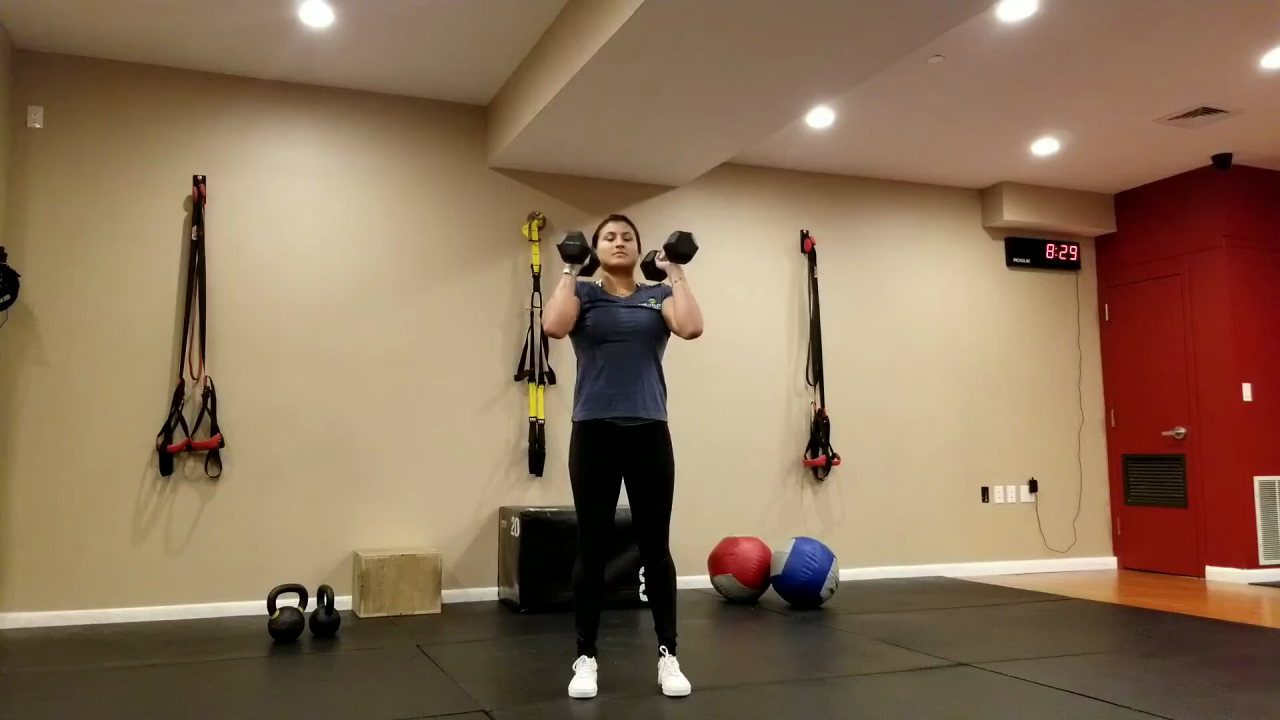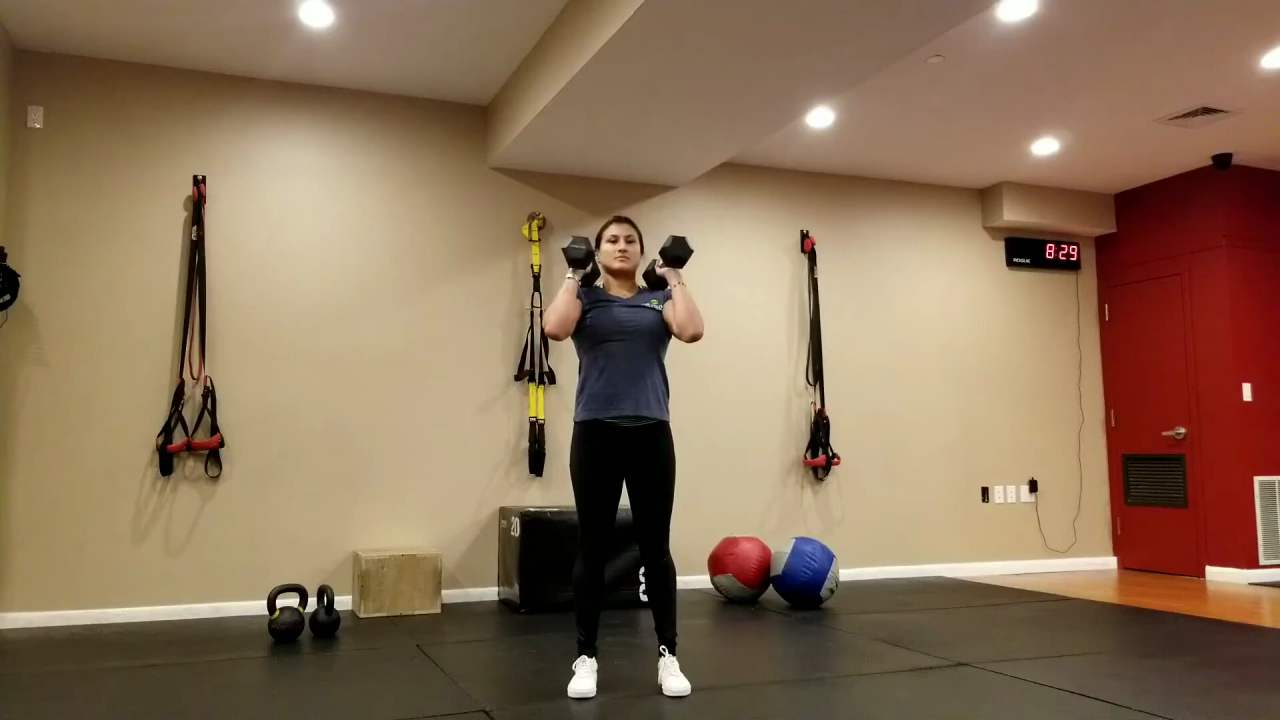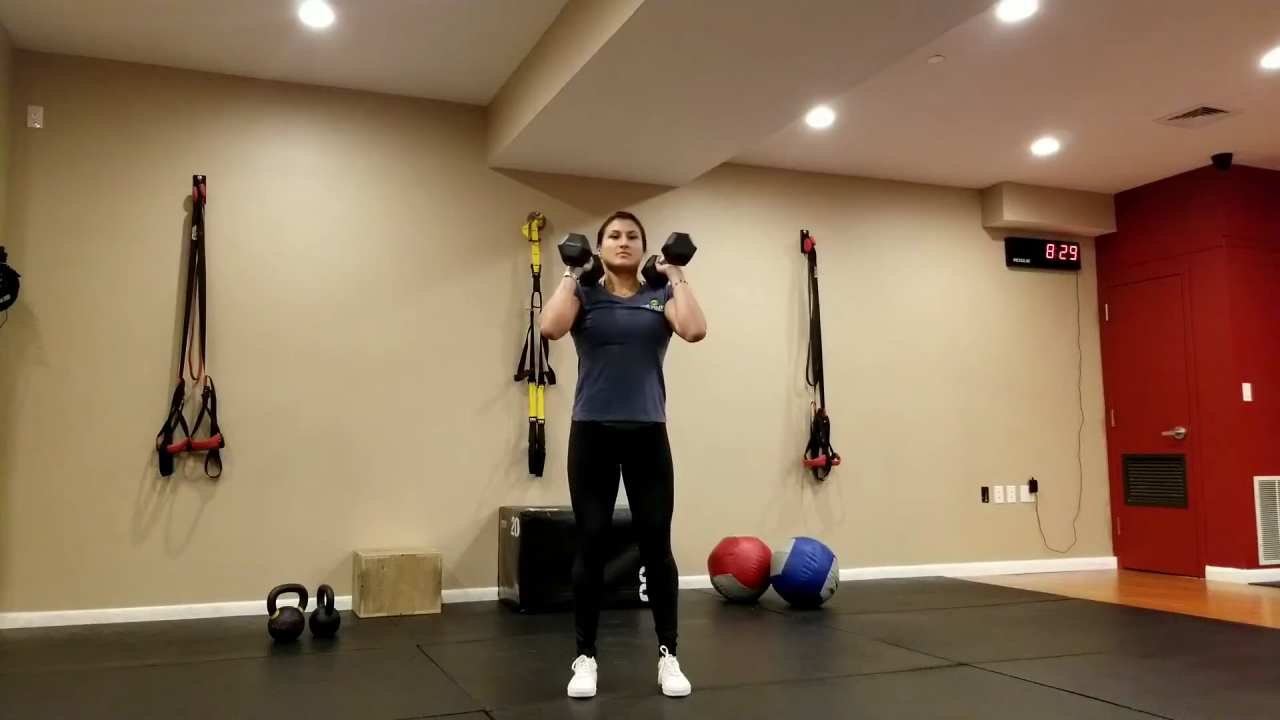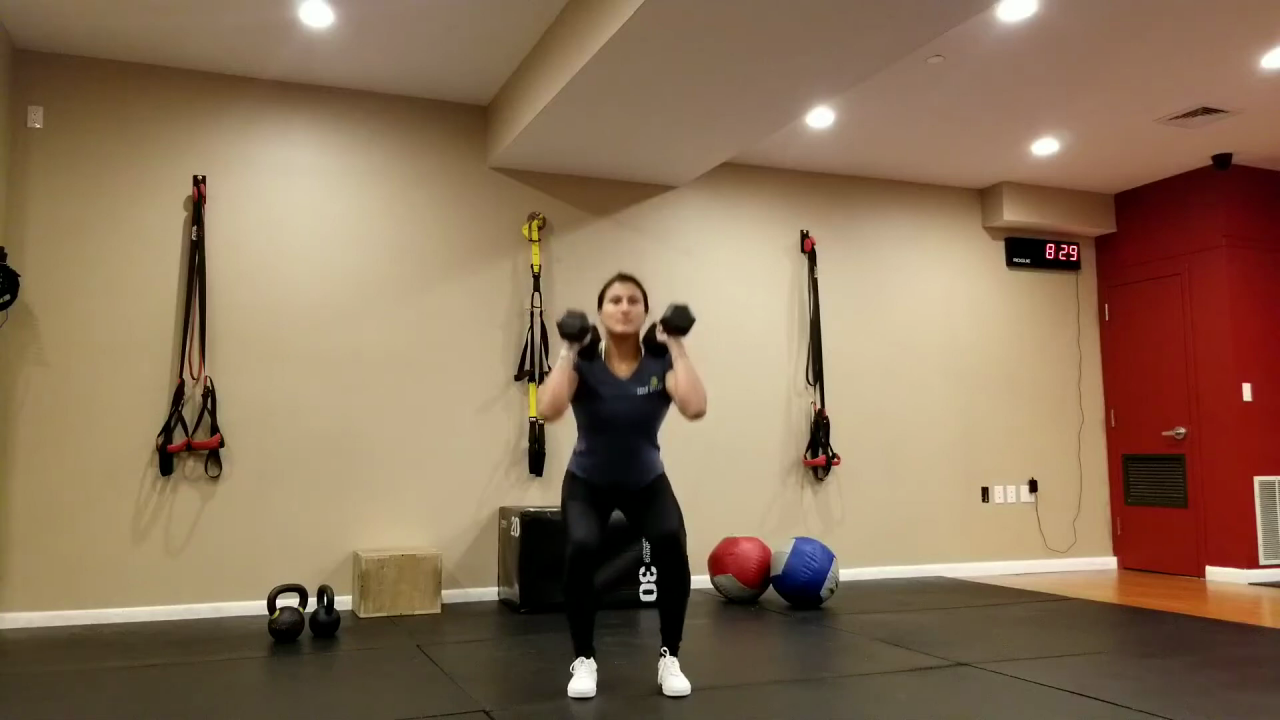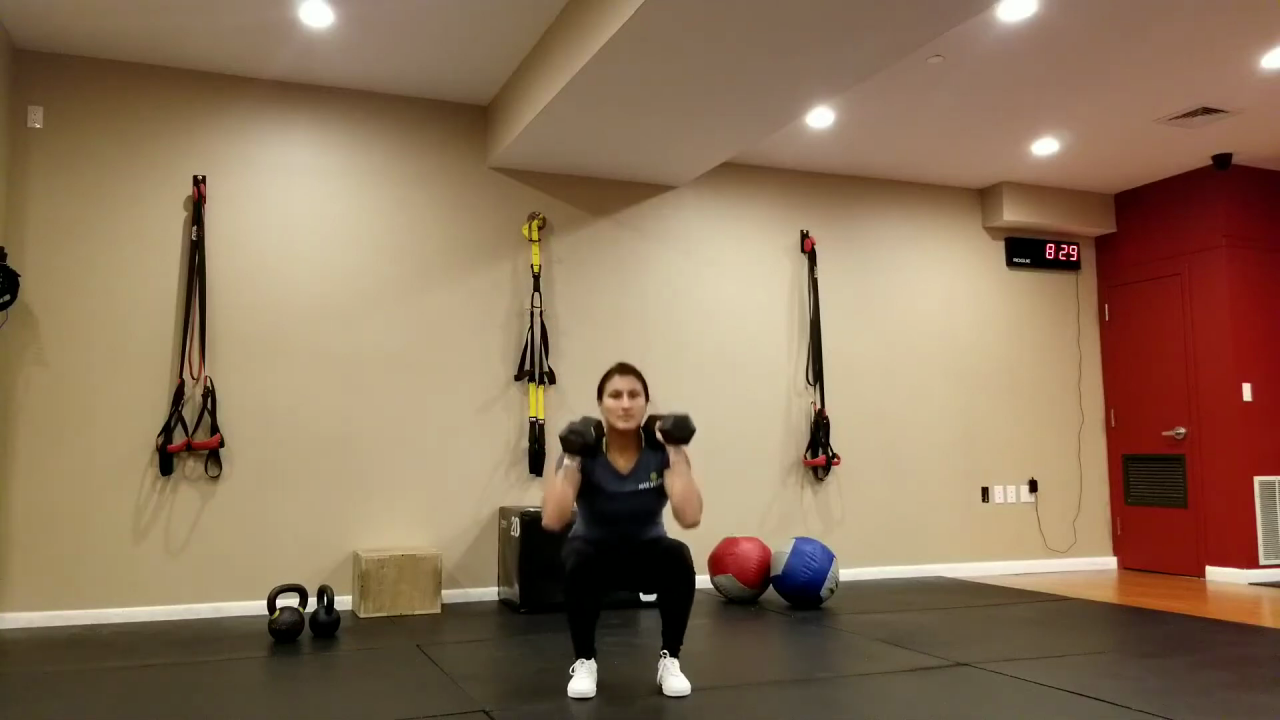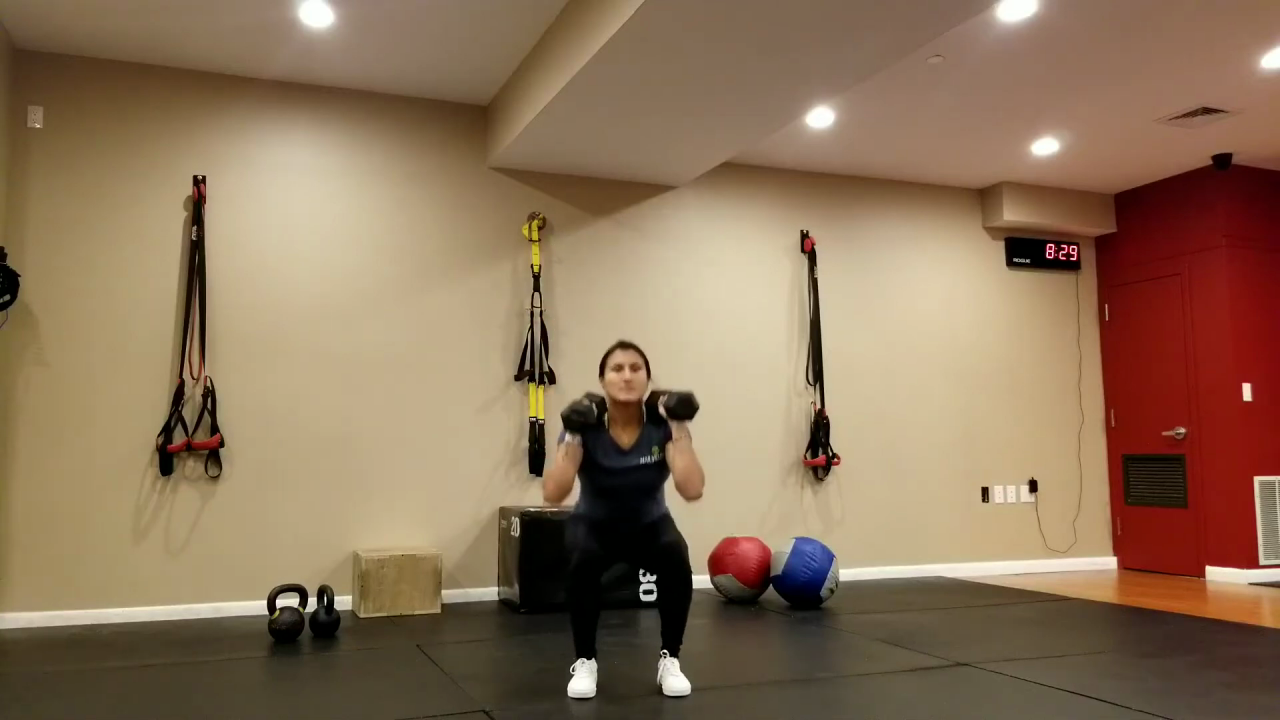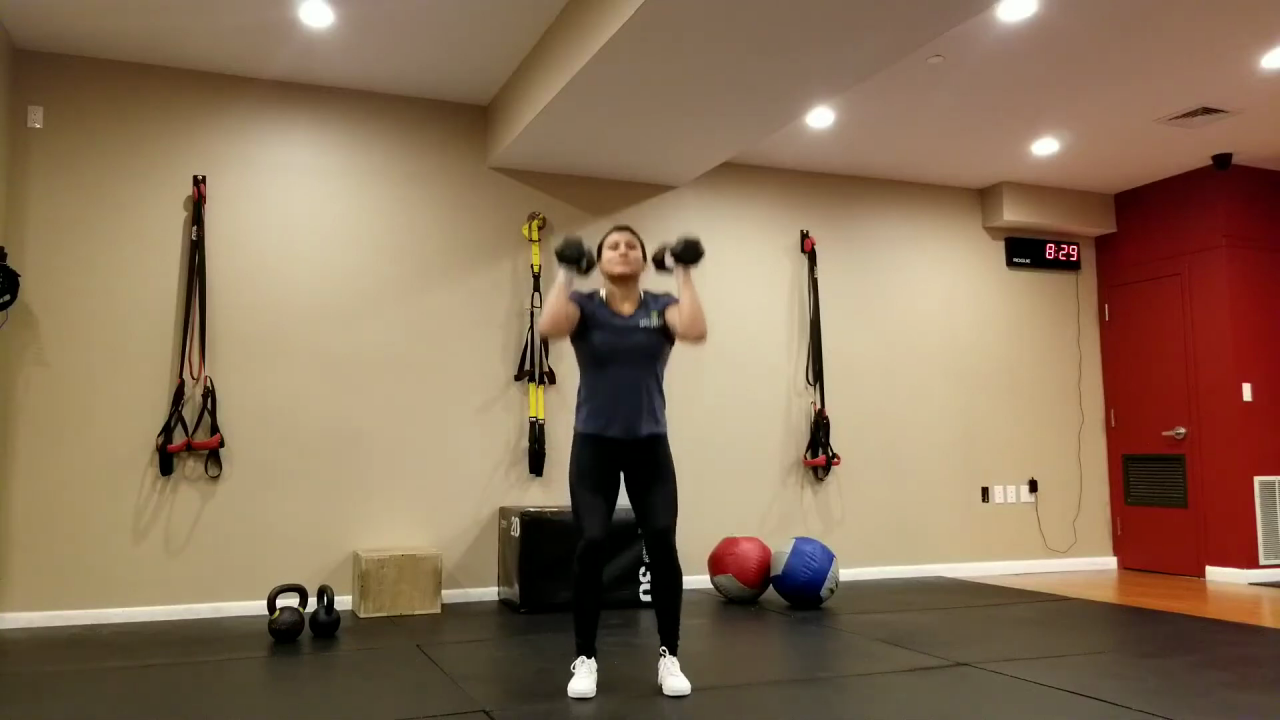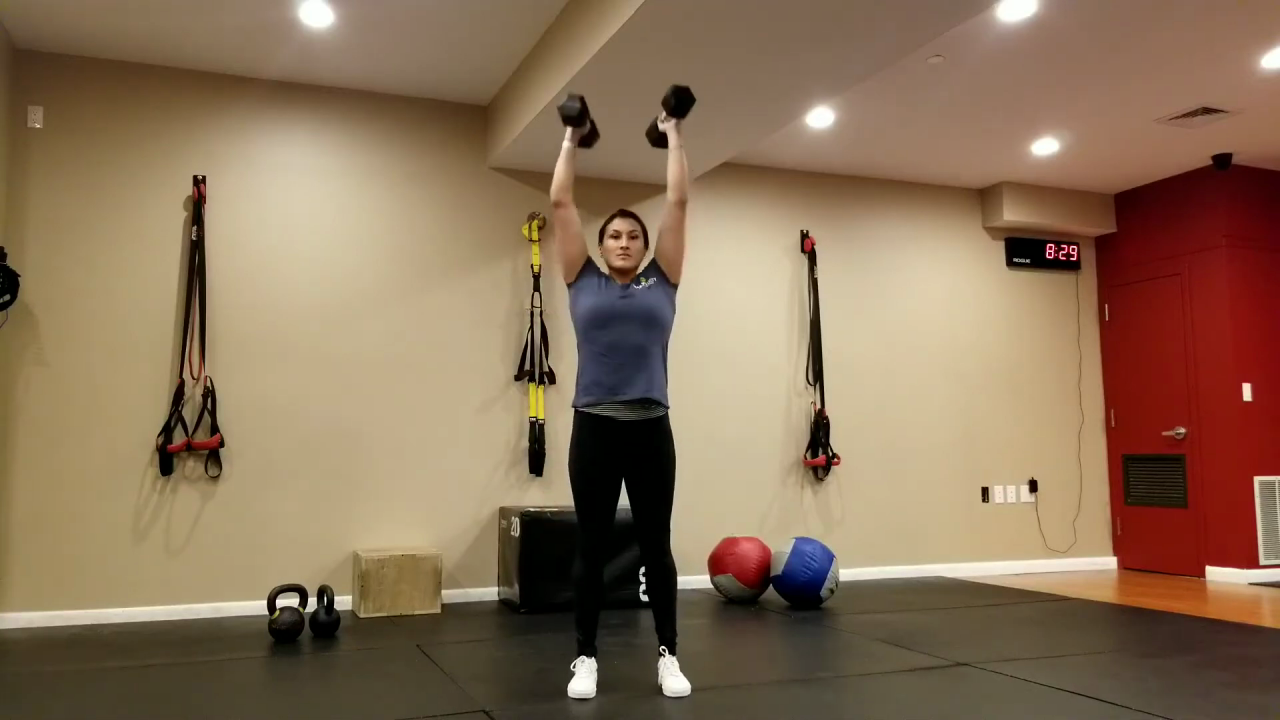
dt=0.3s
person 1, frame 1
left shoulder: (658, 296)
right shoulder: (583, 296)
left elbow: (691, 327)
right elbow: (554, 326)
left wrist: (676, 272)
right wrist: (570, 271)
left hip: (649, 433)
right hip: (594, 432)
left knee: (655, 545)
right knee: (592, 546)
left ankle: (668, 656)
right ankle: (586, 658)
person 1, frame 2
left shoulder: (660, 298)
right shoulder: (585, 298)
left elbow: (692, 331)
right elbow: (554, 328)
left wrist: (675, 278)
right wrist: (573, 276)
left hip: (650, 433)
right hip: (596, 433)
left knee: (655, 546)
right knee: (592, 546)
left ankle: (668, 656)
right ankle: (586, 658)
person 1, frame 3
left shoulder: (661, 296)
right shoulder: (585, 295)
left elbow: (695, 329)
right elbow: (550, 327)
left wrist: (677, 276)
right wrist: (570, 274)
left hip: (647, 434)
right hip: (592, 433)
left knee: (655, 544)
right knee: (593, 544)
left ankle: (668, 655)
right ankle: (585, 658)
person 1, frame 4
left shoulder: (662, 362)
right shoulder: (583, 362)
left elbow: (695, 407)
right elbow: (549, 410)
left wrist: (676, 347)
right wrist: (568, 350)
left hip: (646, 483)
right hip: (588, 483)
left knee: (672, 546)
right knee: (581, 551)
left ankle: (669, 657)
right ankle: (584, 660)
person 1, frame 5
left shoulder: (662, 452)
right shoulder: (584, 454)
left elbow: (690, 517)
right elbow: (552, 521)
left wrist: (677, 453)
right wrist: (572, 459)
left hip: (646, 553)
right hip: (595, 551)
left knee: (678, 560)
right knee: (579, 564)
left ankle: (669, 660)
right ankle: (584, 662)
person 1, frame 6
left shoulder: (662, 427)
right shoulder: (587, 428)
left elbow: (693, 491)
right elbow: (553, 495)
left wrist: (679, 428)
right wrist: (572, 435)
left hip: (648, 526)
right hip: (595, 525)
left knee: (675, 558)
right knee: (584, 559)
left ankle: (669, 659)
right ankle: (585, 661)
person 1, frame 7
left shoulder: (661, 308)
right shoulder: (586, 309)
left elbow: (697, 331)
right elbow: (548, 329)
left wrist: (684, 277)
right wrist: (566, 273)
left hip: (648, 443)
right hip: (595, 442)
left knee: (662, 544)
right knee: (591, 543)
left ankle: (669, 657)
right ankle: (585, 659)
person 1, frame 8
left shoulder: (661, 282)
right shoulder: (584, 282)
left elbow: (678, 198)
right elbow: (560, 201)
left wrist: (673, 137)
right wrist: (570, 141)
left hip: (651, 429)
right hip: (594, 428)
left knee: (656, 545)
right knee: (591, 547)
left ankle: (667, 656)
right ankle: (585, 658)
